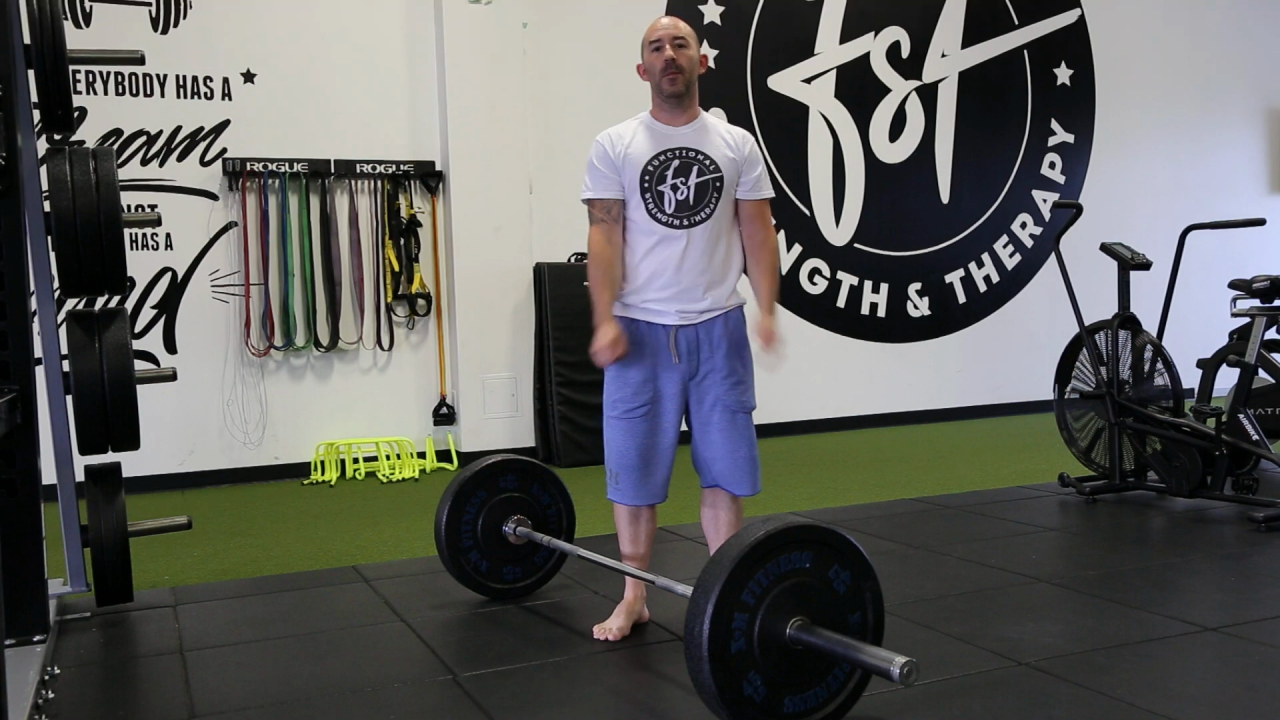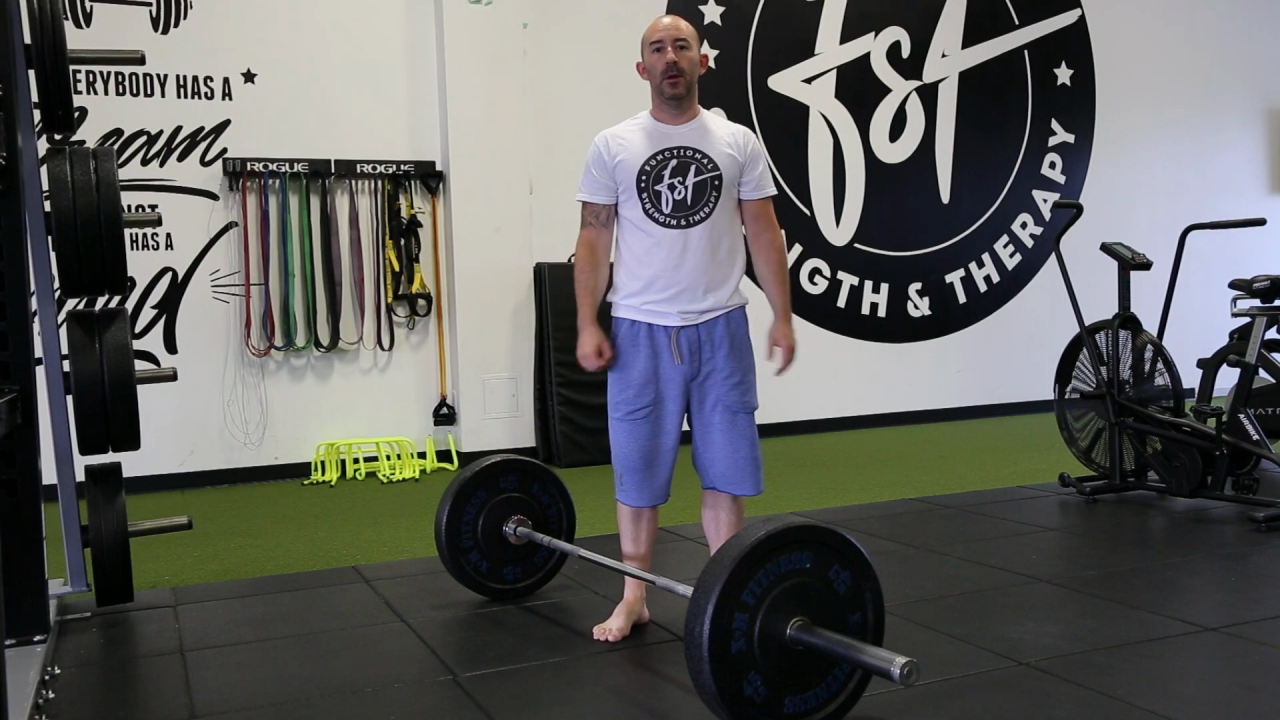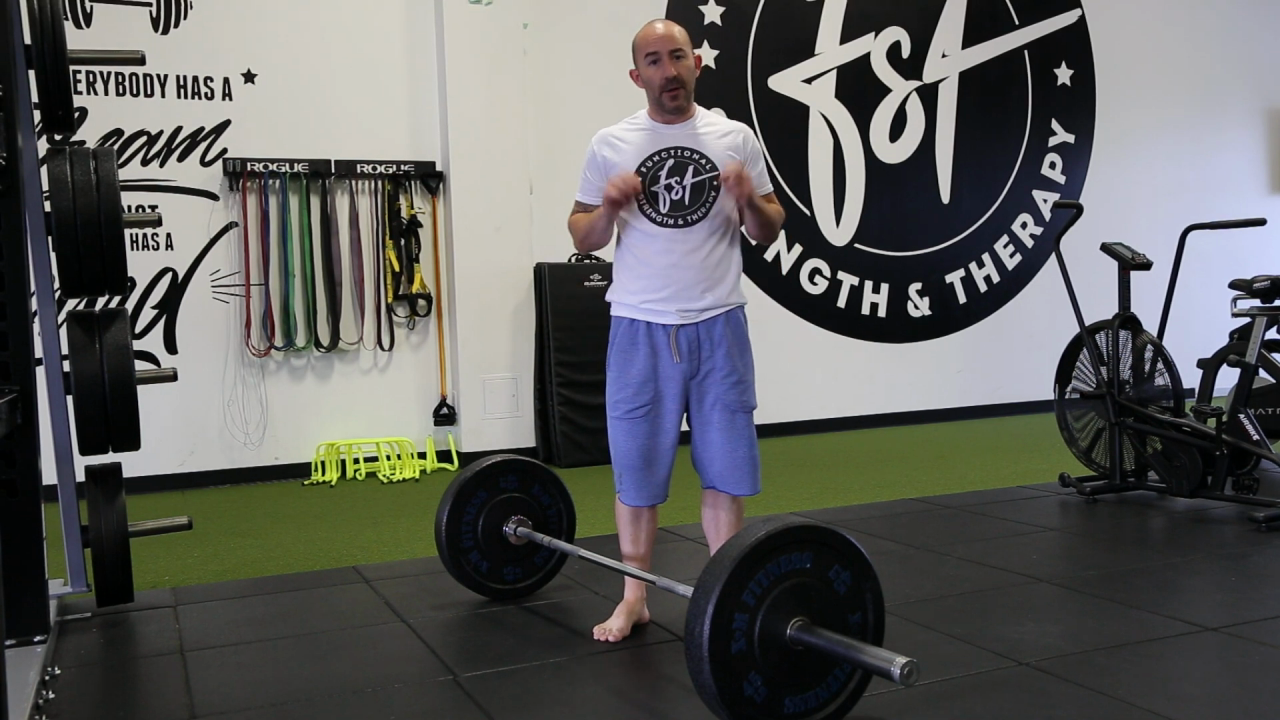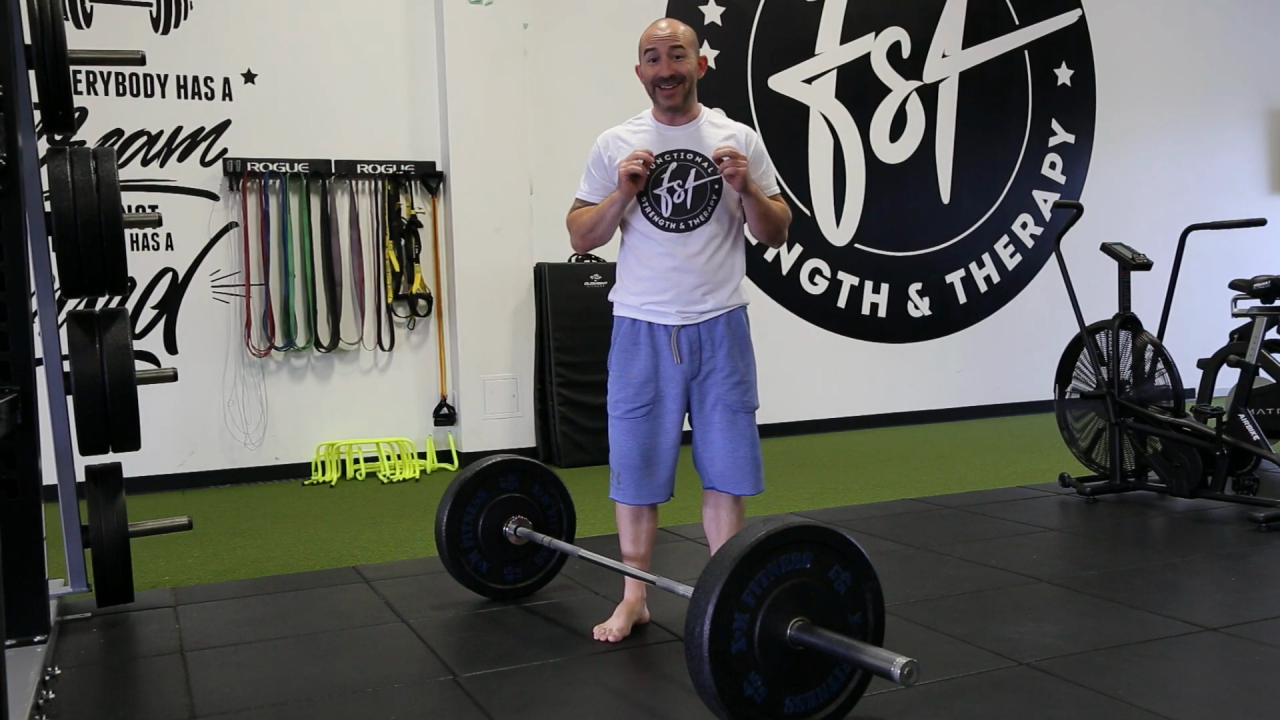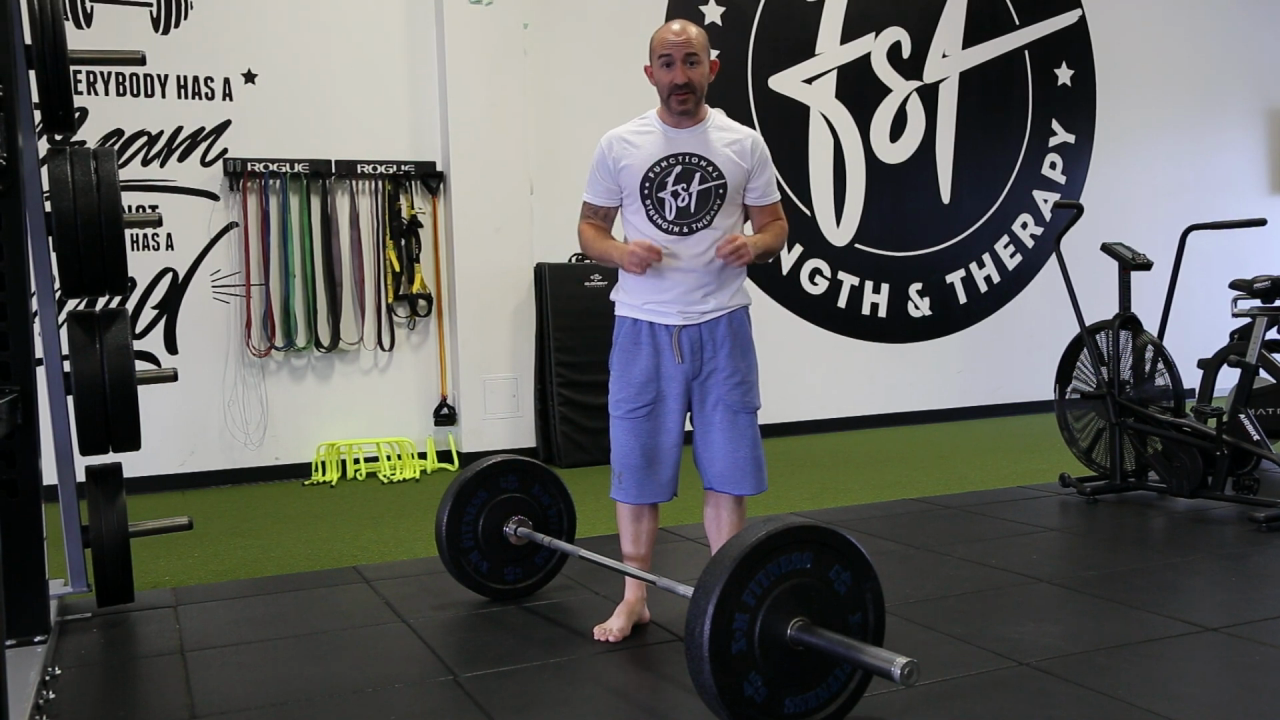
dt=0.5s
person 1, frame 1
left shoulder: (736, 144)
right shoulder: (614, 144)
left elbow: (760, 232)
right elbow: (604, 236)
left wrist: (767, 310)
right wrist: (606, 322)
left hip: (717, 324)
right hip: (642, 329)
left knee: (725, 466)
right knee: (634, 464)
right ankle: (633, 597)
person 1, frame 2
left shoulder: (737, 142)
right shoulder: (612, 145)
left elbow: (764, 232)
right elbow: (593, 238)
left wrist: (782, 316)
right wrist: (588, 325)
left hip: (720, 327)
right hip: (640, 331)
left knee: (725, 468)
right knee: (637, 468)
right ankle: (633, 598)
person 1, frame 3
left shoulder: (735, 137)
right shoulder: (610, 143)
left elbow: (772, 225)
right elbow: (580, 230)
left wrist: (750, 200)
right wrist: (607, 208)
left hip: (718, 325)
right hip: (640, 328)
left knee: (724, 465)
right knee: (636, 464)
right ankle: (634, 597)
person 1, frame 4
left shoulder: (739, 139)
right shoulder: (615, 144)
left elbow: (778, 231)
right elbow: (579, 236)
left wrist: (745, 187)
right wrist: (622, 193)
left hip: (720, 326)
right hip: (643, 328)
left knee: (726, 466)
right knee: (636, 464)
right ankle: (634, 598)
person 1, frame 5
left shoulder: (744, 144)
right shoulder: (619, 145)
left elbow: (775, 225)
right elbow: (590, 227)
left wrist: (753, 245)
right wrist: (619, 253)
left hip: (721, 327)
right hip: (643, 328)
left knee: (727, 467)
right knee: (637, 464)
right ankle: (635, 598)
